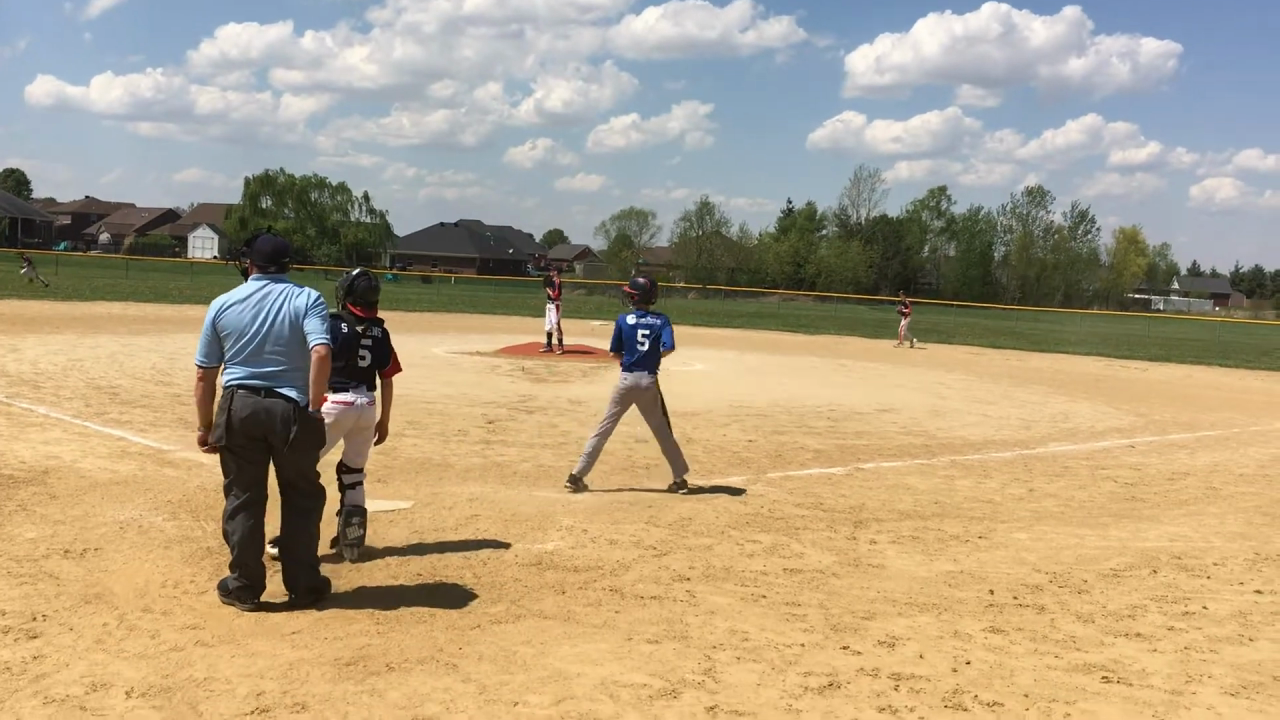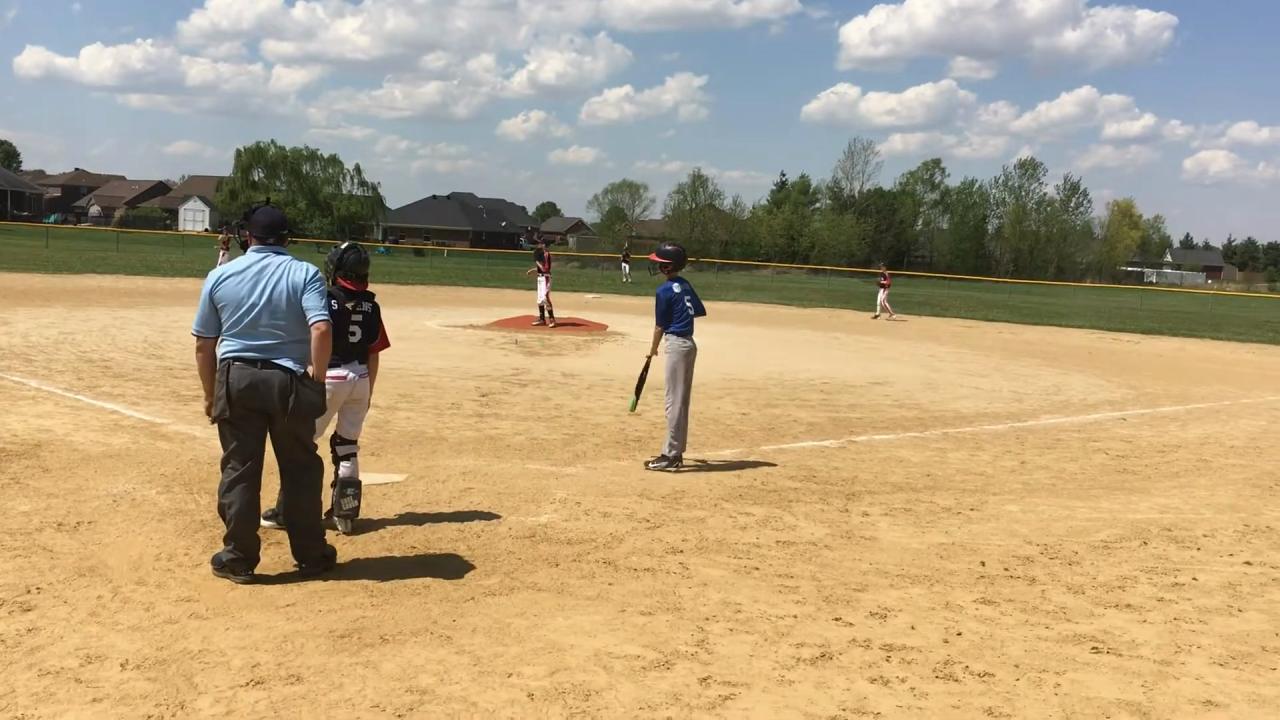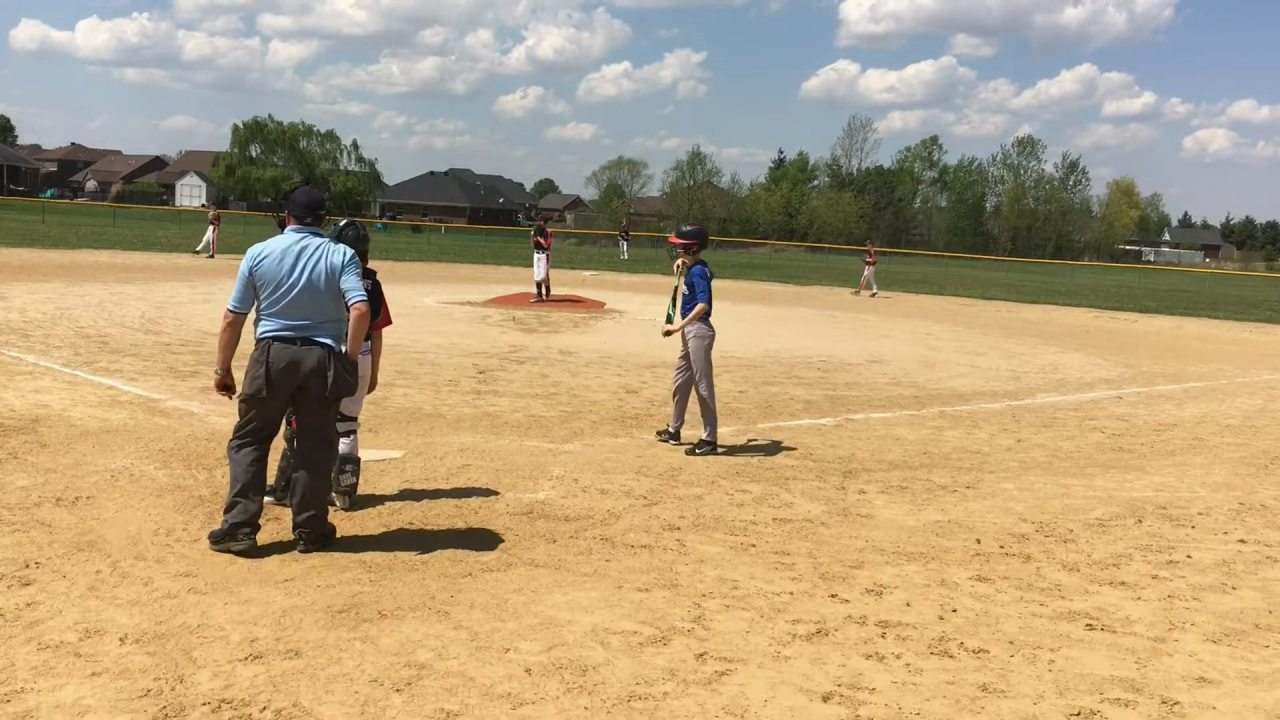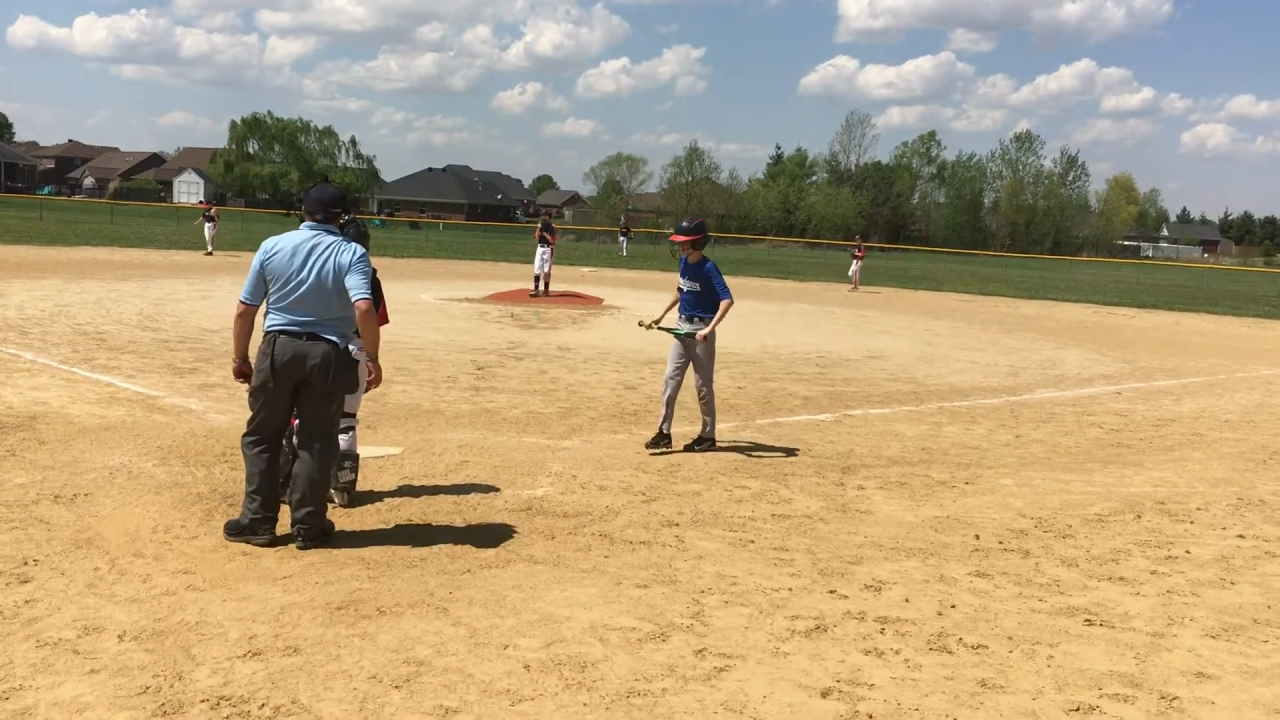
dt=0.5s
person 1, frame 1
left shoulder: (223, 304)
right shoulder: (307, 299)
left elbow: (205, 374)
right elbow: (321, 353)
left wrist: (205, 425)
right wrist: (314, 407)
left hip: (239, 408)
right hip: (290, 410)
left knee: (243, 499)
right knee: (302, 497)
left ankle: (245, 587)
right ankle: (302, 584)
person 1, frame 2
left shoulder: (220, 276)
right shoulder: (304, 273)
left elbow: (204, 345)
right elbow: (321, 329)
left wrist: (211, 395)
right wrist: (317, 376)
left hip: (236, 378)
right hip: (288, 381)
left knee: (239, 470)
right knee: (301, 468)
left ankle: (238, 559)
right ankle: (311, 554)
person 1, frame 3
left shoulder: (259, 253)
right shoulder: (341, 255)
left elbow: (233, 319)
right elbow: (360, 310)
left wrist: (222, 368)
right wrist: (350, 357)
left hip: (272, 356)
right hip: (322, 359)
left knee: (248, 440)
right knee: (316, 446)
left ankle: (239, 527)
right ankle: (310, 530)
person 1, frame 4
left shoulder: (272, 246)
right shoulder: (352, 253)
left elbow: (245, 310)
right elbow: (363, 308)
left wrist: (240, 358)
right wrist: (372, 359)
left hip: (278, 349)
right hip: (326, 355)
left knee: (262, 436)
right knee: (317, 441)
left ankle: (258, 522)
right ankle: (308, 526)
person 2, frame 1
left shoulder: (332, 326)
right shoulder: (381, 333)
right elbow: (387, 381)
right wrist: (384, 420)
left hip: (336, 404)
right hip: (367, 406)
right knee: (354, 474)
right ankle: (351, 541)
person 2, frame 2
left shoulder: (322, 301)
right shoulder: (371, 307)
right elbow: (373, 354)
right wrist: (368, 391)
left hip: (328, 379)
right hip: (359, 379)
right knee: (347, 447)
left ankle: (286, 512)
right ankle: (344, 513)
person 2, frame 3
right shoulder: (372, 283)
right elbow: (376, 333)
right wrist: (373, 372)
right hip: (361, 357)
right knee: (348, 424)
left ankle: (285, 488)
right ankle: (343, 490)
person 2, frame 4
right shoulder: (370, 280)
right wrist: (371, 367)
right hip: (358, 355)
right knee: (346, 422)
left ankle: (285, 483)
right ankle: (342, 487)
person 3, frame 1
left shoulder: (623, 320)
right shoulder: (662, 320)
left elbow: (614, 354)
right elbow: (669, 347)
right wrist: (654, 359)
left hip: (627, 380)
right hip: (648, 380)
left knee: (604, 429)
right knee: (661, 430)
left ankle: (577, 476)
right ankle: (680, 479)
person 3, frame 2
left shoulder: (664, 290)
right shoulder: (685, 286)
left elbow: (660, 326)
right elbow: (699, 312)
left wrist: (652, 350)
left hip: (676, 346)
right hip: (689, 344)
left knee: (673, 401)
right knee: (680, 399)
left ankle: (671, 455)
right ankle: (675, 453)
person 3, frame 3
left shoulder: (697, 272)
right shoulder: (695, 266)
left elbow: (703, 305)
left wrist: (679, 325)
right wrist: (684, 263)
left hip: (699, 330)
right hip: (691, 330)
left knee: (702, 385)
right knee: (681, 381)
left ankle: (710, 439)
right ankle: (673, 430)
person 3, frame 4
left shoulder: (708, 268)
right shoulder: (683, 262)
left elbow: (727, 299)
left wrist: (710, 328)
right wrist: (663, 313)
left hip: (701, 330)
right hip: (682, 326)
left knee: (703, 385)
right knee: (671, 379)
left ankle: (708, 436)
right ankle: (664, 432)
